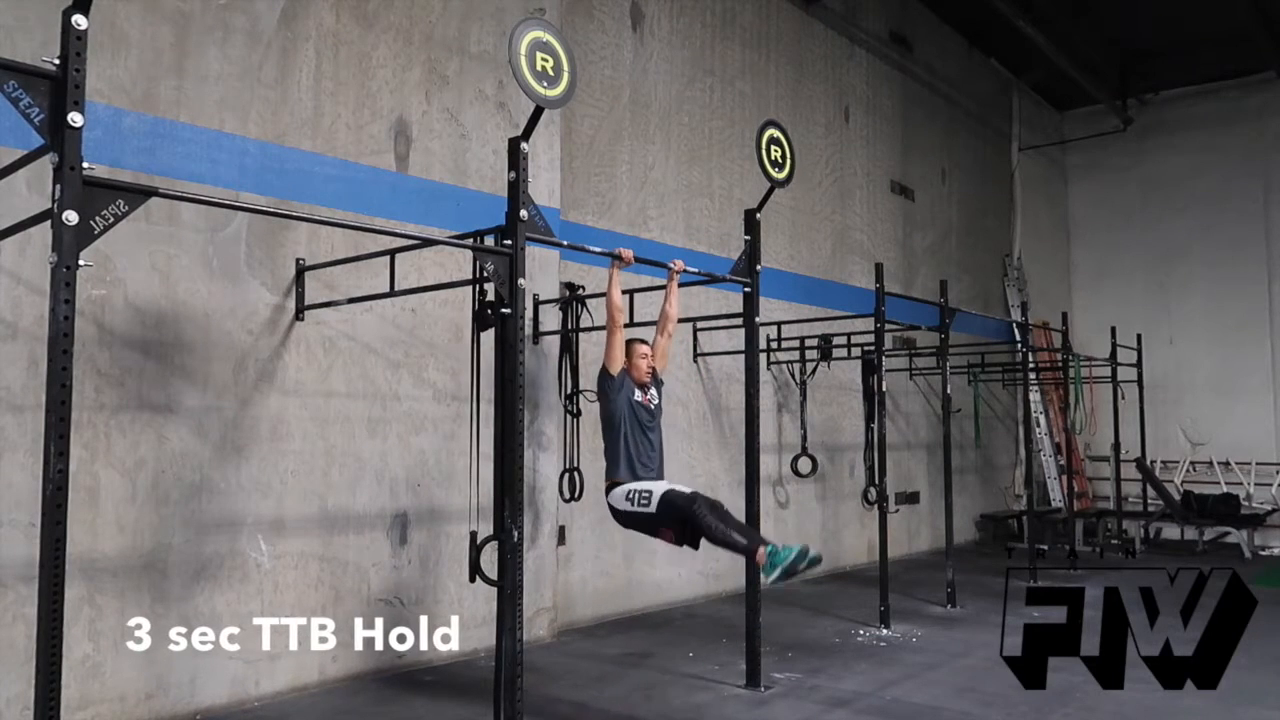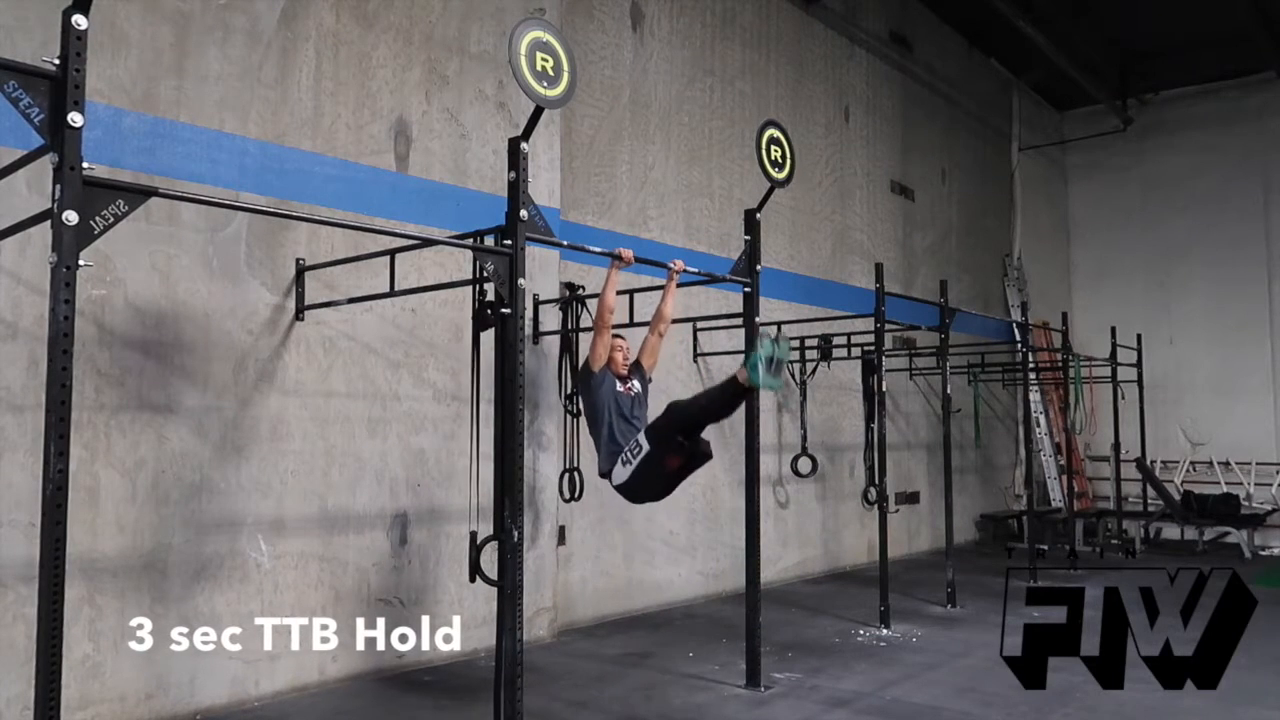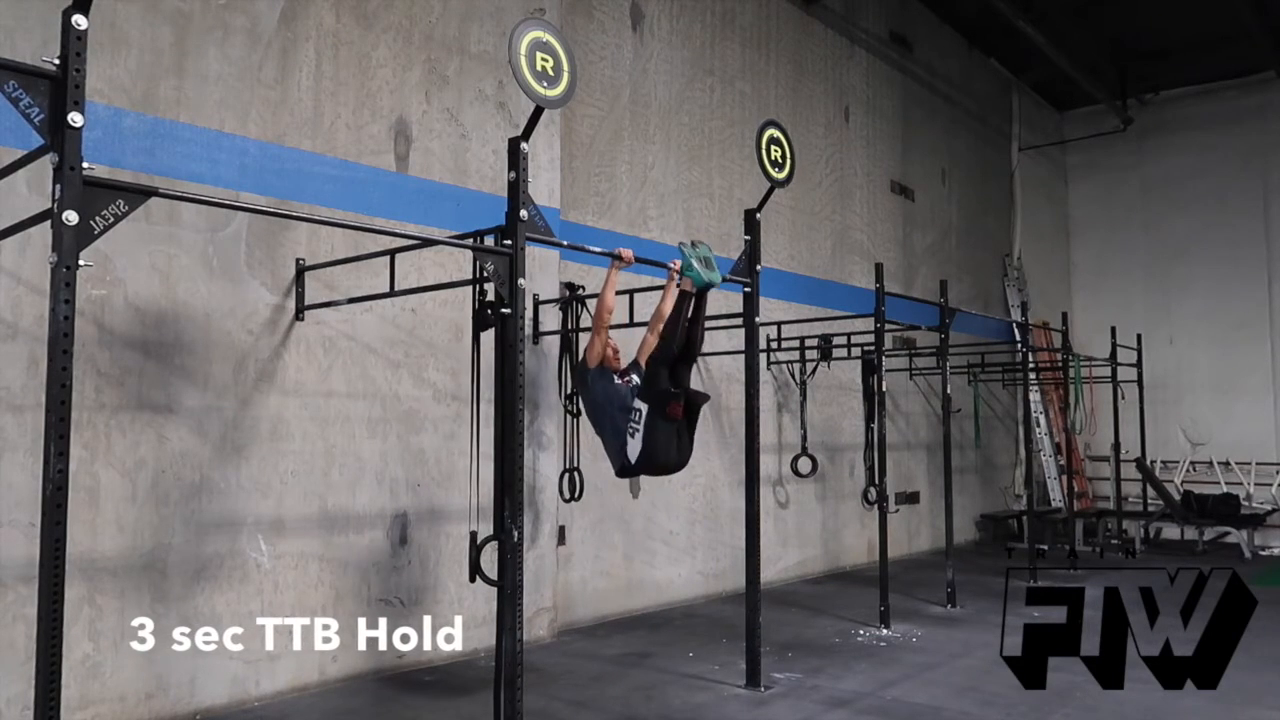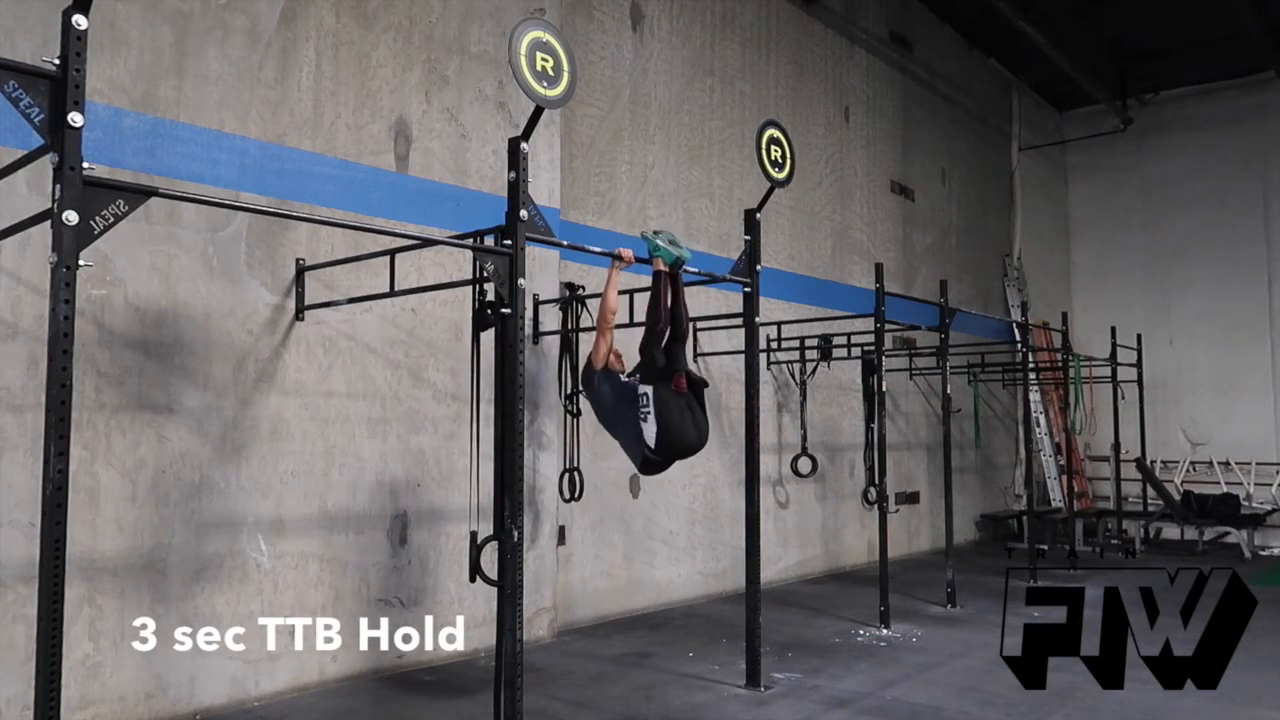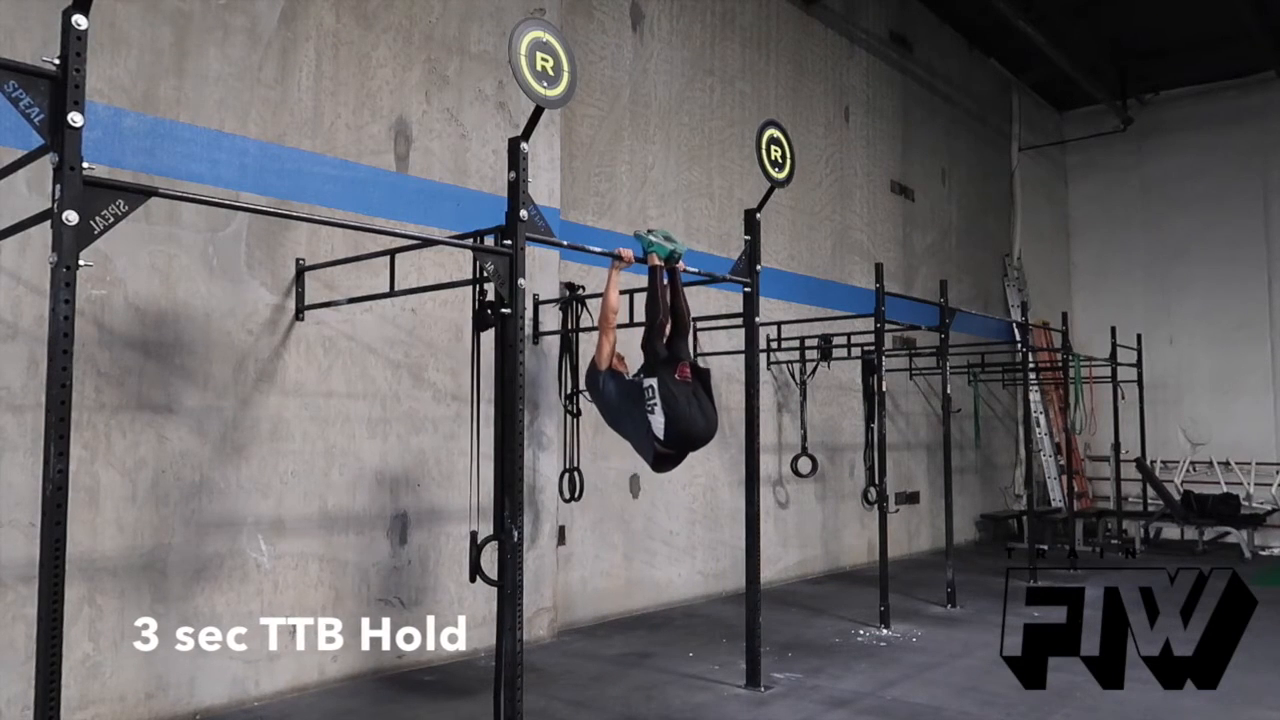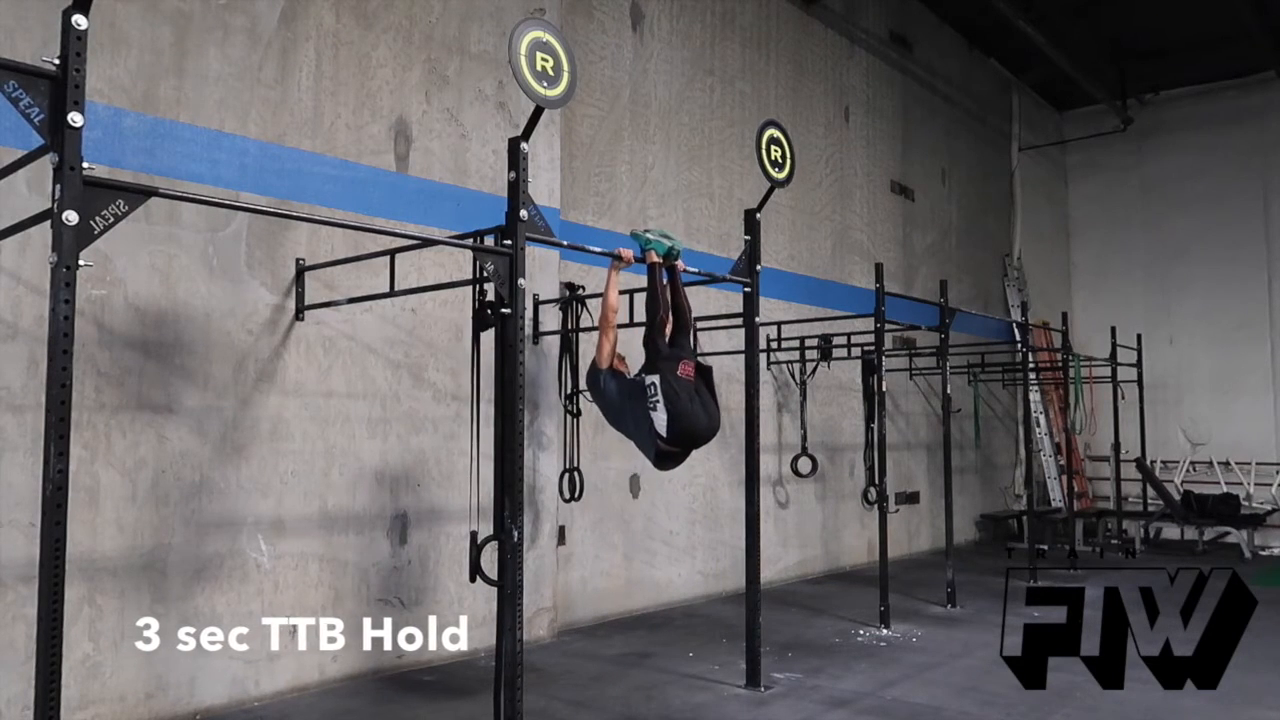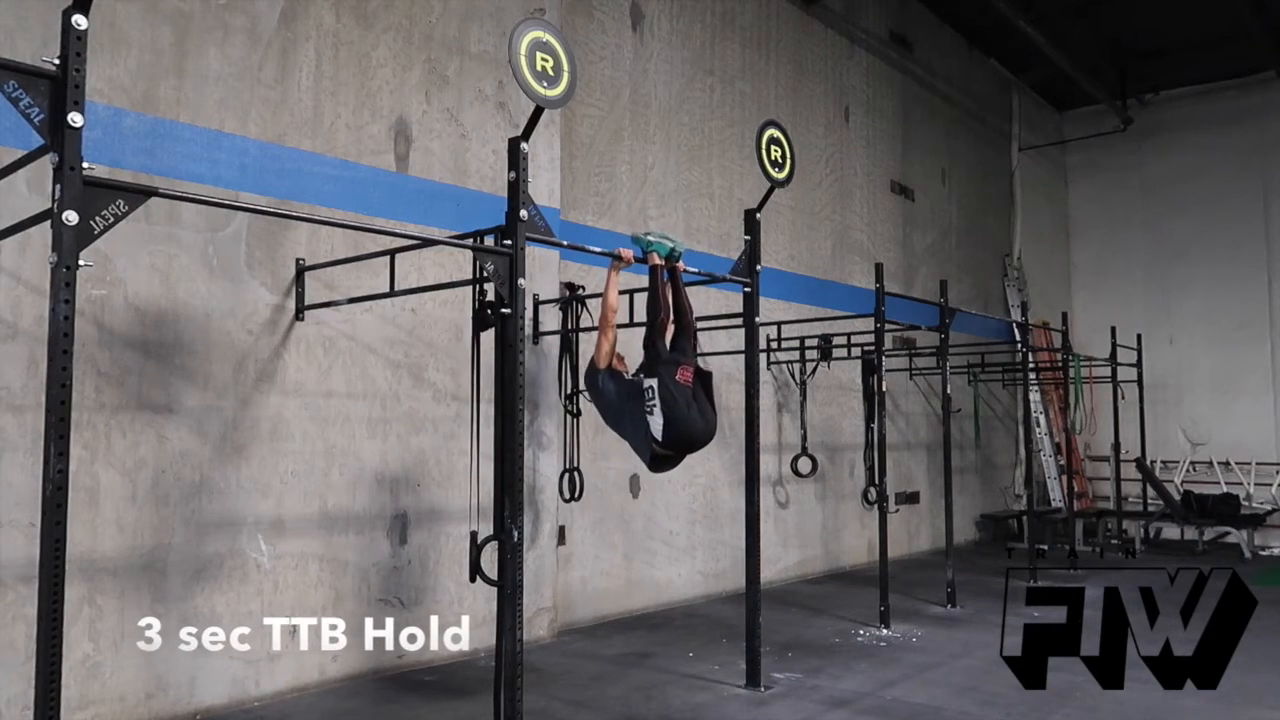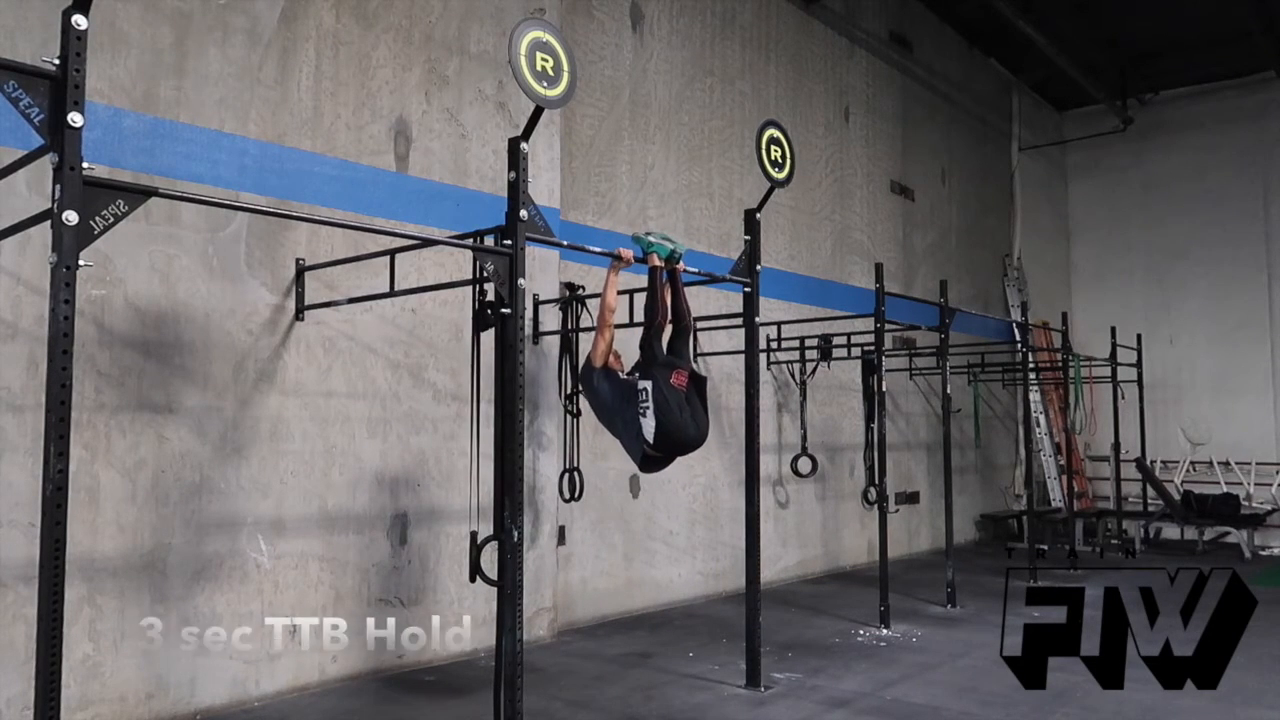
dt=0.3s
person 1, frame 1
left shoulder: (653, 385)
right shoulder: (615, 385)
left elbow: (665, 330)
right elbow: (615, 324)
left wrist: (673, 281)
right wrist: (616, 271)
left hip: (655, 485)
right hip: (627, 492)
left knee: (710, 510)
right knee: (695, 508)
left ankle: (767, 556)
right ankle: (766, 557)
person 1, frame 2
left shoulder: (636, 378)
right shoulder: (595, 380)
left elbow: (658, 329)
right elbow: (602, 322)
left wrist: (671, 281)
right wrist: (614, 270)
left hip: (656, 475)
right hip: (626, 473)
right knee: (675, 414)
right ankle: (747, 376)
person 1, frame 3
left shoulder: (634, 374)
right shoulder: (591, 377)
left elbow: (656, 329)
right elbow: (602, 322)
left wrist: (672, 281)
right wrist: (615, 269)
left hip: (672, 453)
right hip: (642, 455)
left knee: (683, 358)
right knee: (659, 362)
right ankle: (691, 285)
person 1, frame 4
left shoulder: (638, 378)
right shoulder: (597, 380)
left elbow: (661, 328)
right elbow: (606, 324)
left wrist: (674, 277)
right wrist: (615, 269)
left hip: (691, 435)
left knee: (677, 338)
right knee: (653, 342)
person 1, frame 5
left shoulder: (643, 379)
right shoulder: (602, 381)
left elbow: (664, 326)
right elbow: (607, 325)
left wrist: (673, 276)
right wrist: (615, 270)
left hip: (700, 426)
person 1, frame 6
left shoulder: (645, 378)
right shoulder: (603, 381)
left elbow: (664, 327)
right elbow: (608, 324)
left wrist: (673, 275)
right wrist: (615, 270)
left hip: (703, 425)
person 1, frame 7
left shoulder: (642, 378)
right shoulder: (602, 381)
left elbow: (665, 326)
right elbow: (607, 323)
left wrist: (671, 277)
right wrist: (615, 270)
left hip: (698, 429)
person 1, frame 8
left shoulder: (639, 376)
right shoulder: (596, 378)
left elbow: (661, 323)
right elbow: (605, 324)
left wrist: (672, 277)
right wrist: (614, 270)
